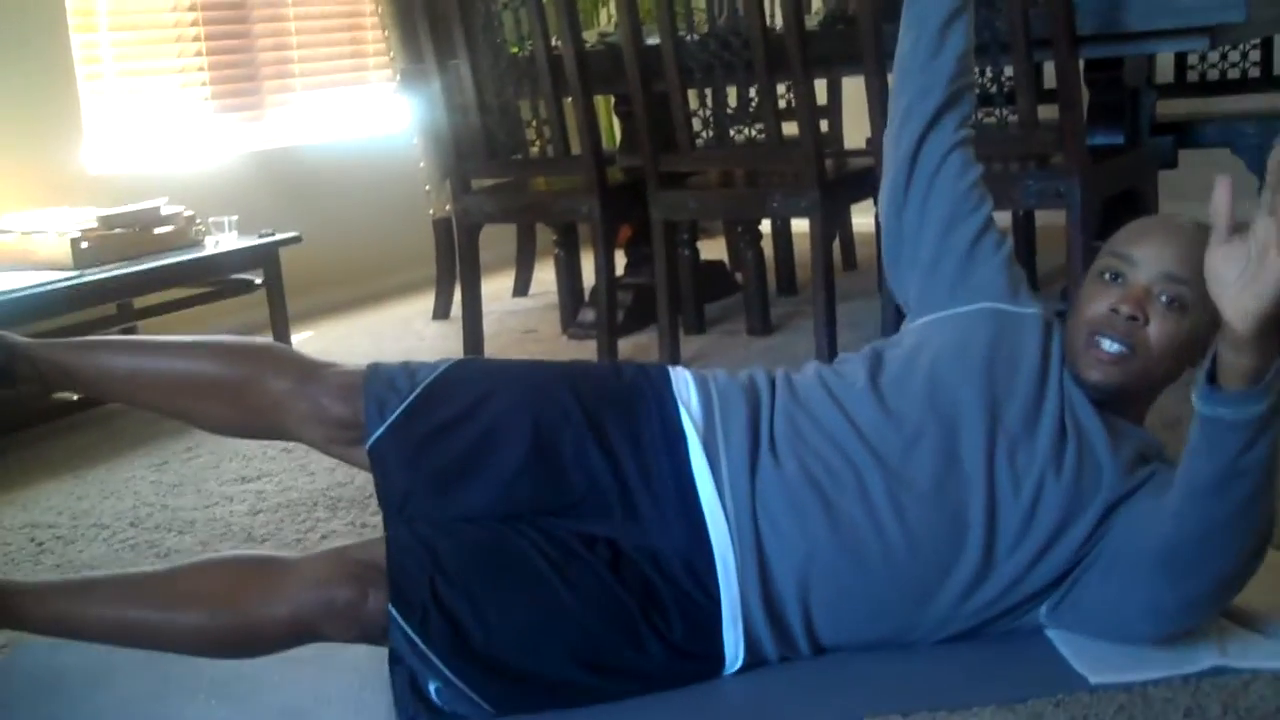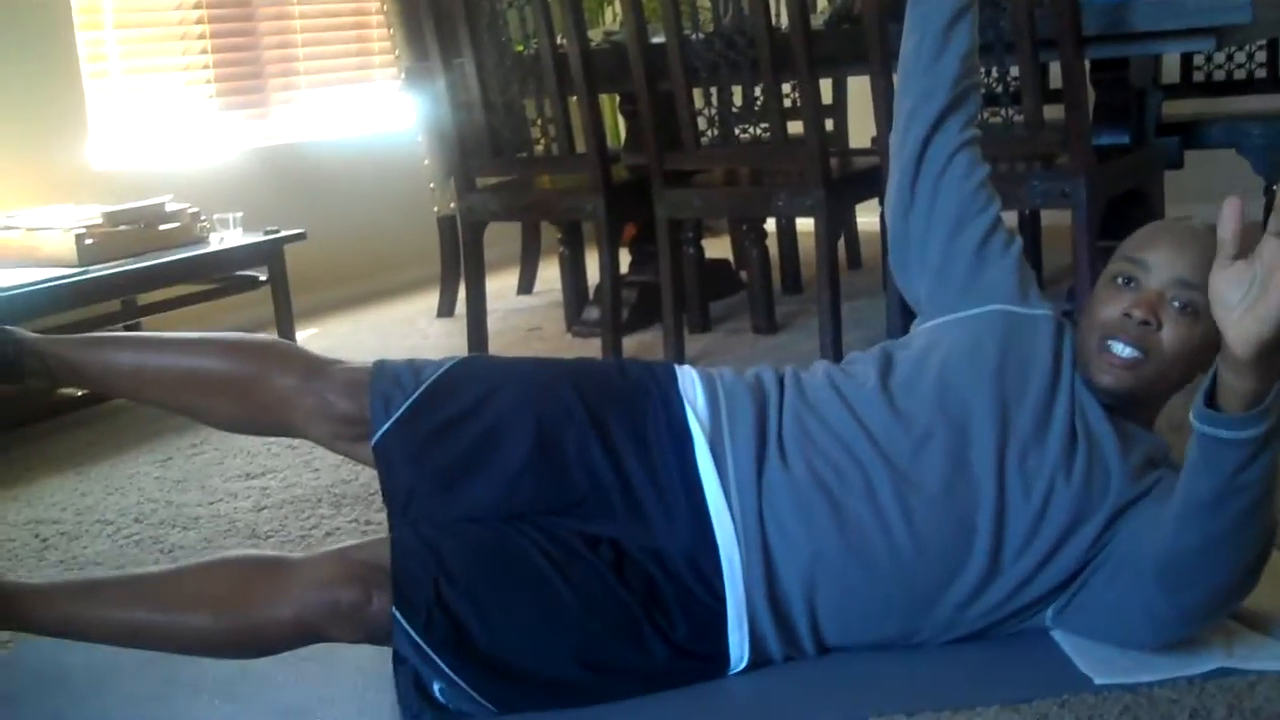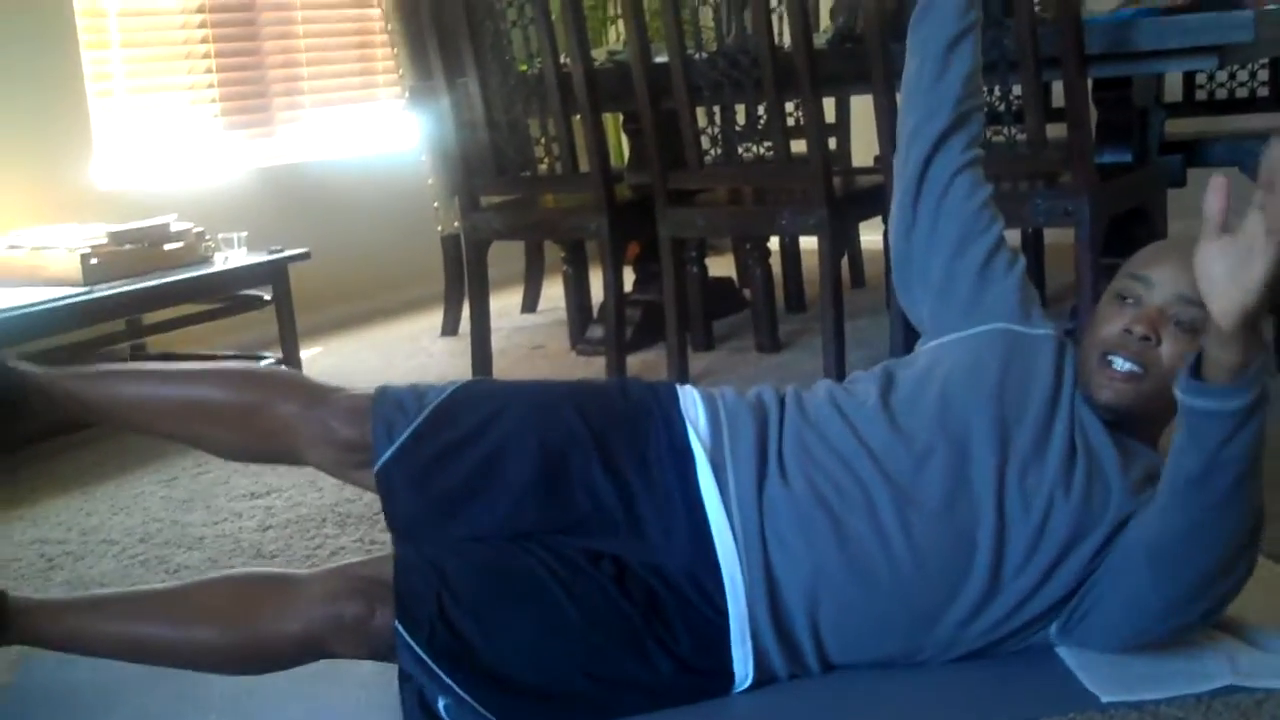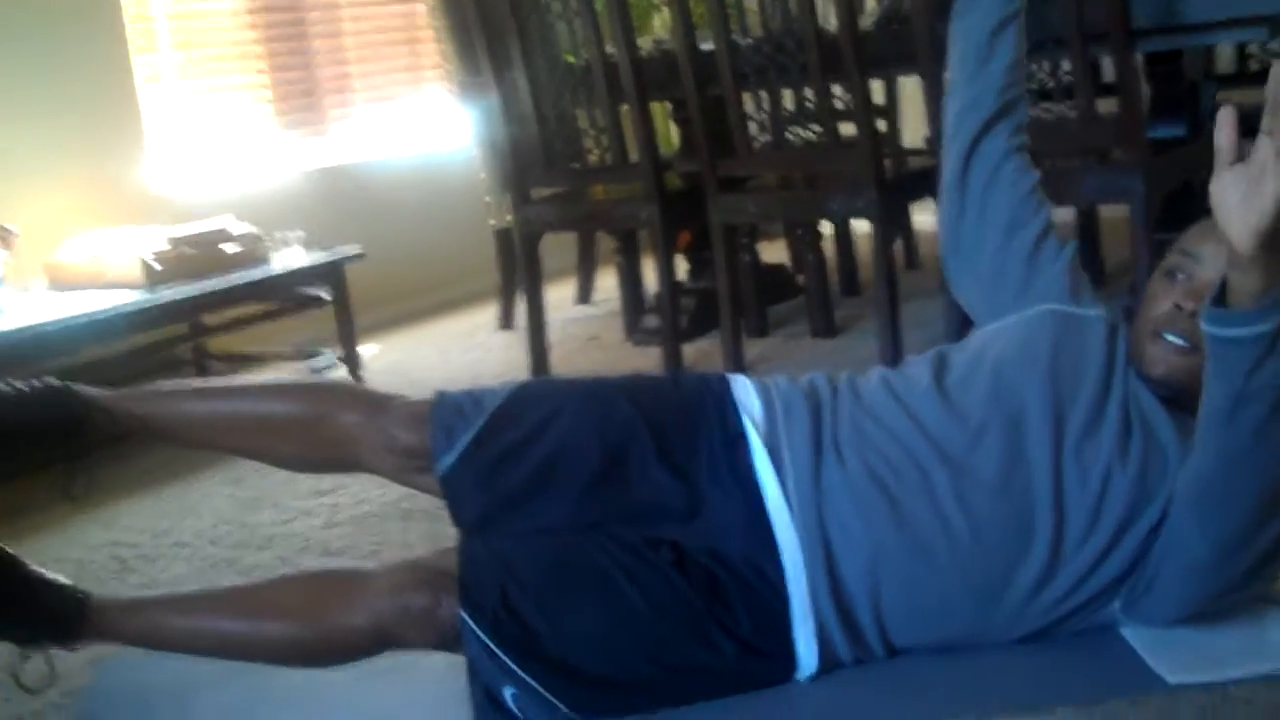
dt=0.2s
person 1, frame 1
left shoulder: (1133, 508)
right shoulder: (997, 312)
right elbow: (925, 144)
left hip: (699, 596)
right hip: (676, 428)
left knee: (328, 591)
right knee: (314, 394)
person 1, frame 2
left shoulder: (1143, 507)
right shoulder: (1010, 317)
right elbow: (931, 149)
left hip: (700, 594)
right hip: (683, 427)
left knee: (334, 593)
right knee: (321, 391)
person 1, frame 3
left shoulder: (1143, 522)
right shoulder: (1013, 335)
right elbow: (937, 167)
left hip: (707, 613)
right hip: (689, 446)
left knee: (340, 611)
right knee: (323, 419)
person 1, frame 4
right shoulder: (1067, 322)
right elbow: (982, 157)
left hip: (768, 598)
right hip: (747, 437)
left knee: (405, 602)
right knee: (381, 426)
